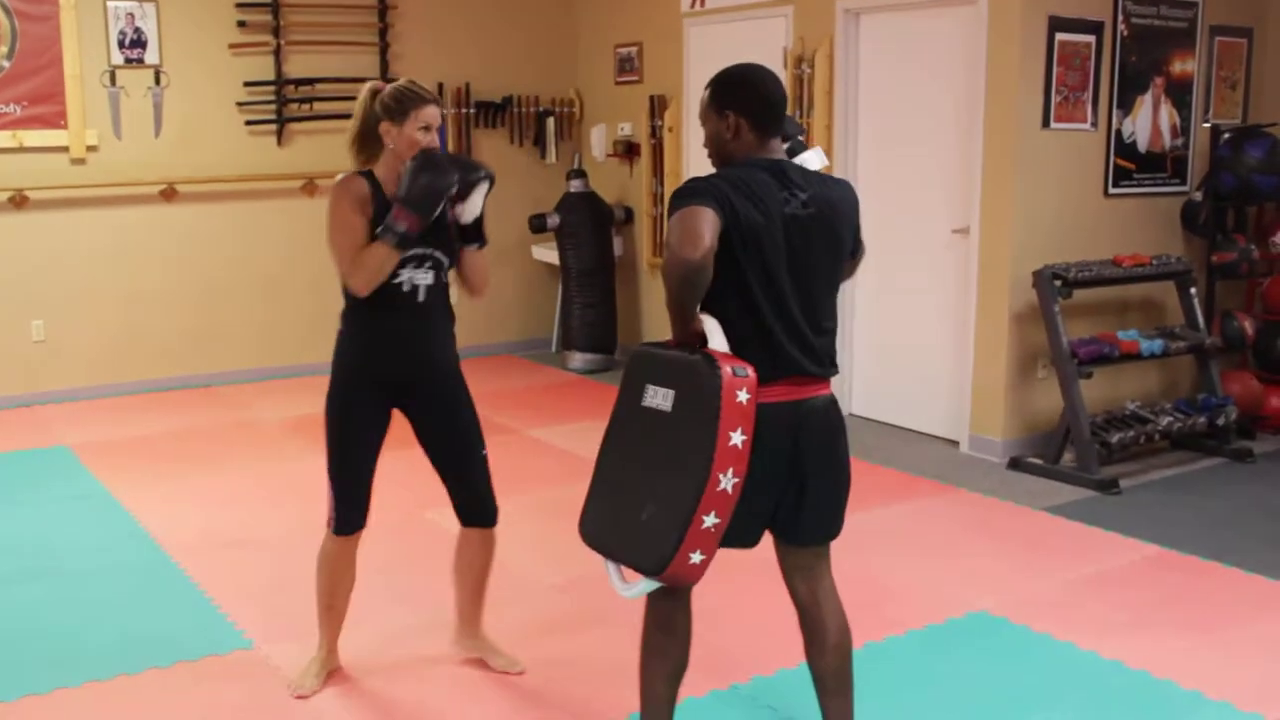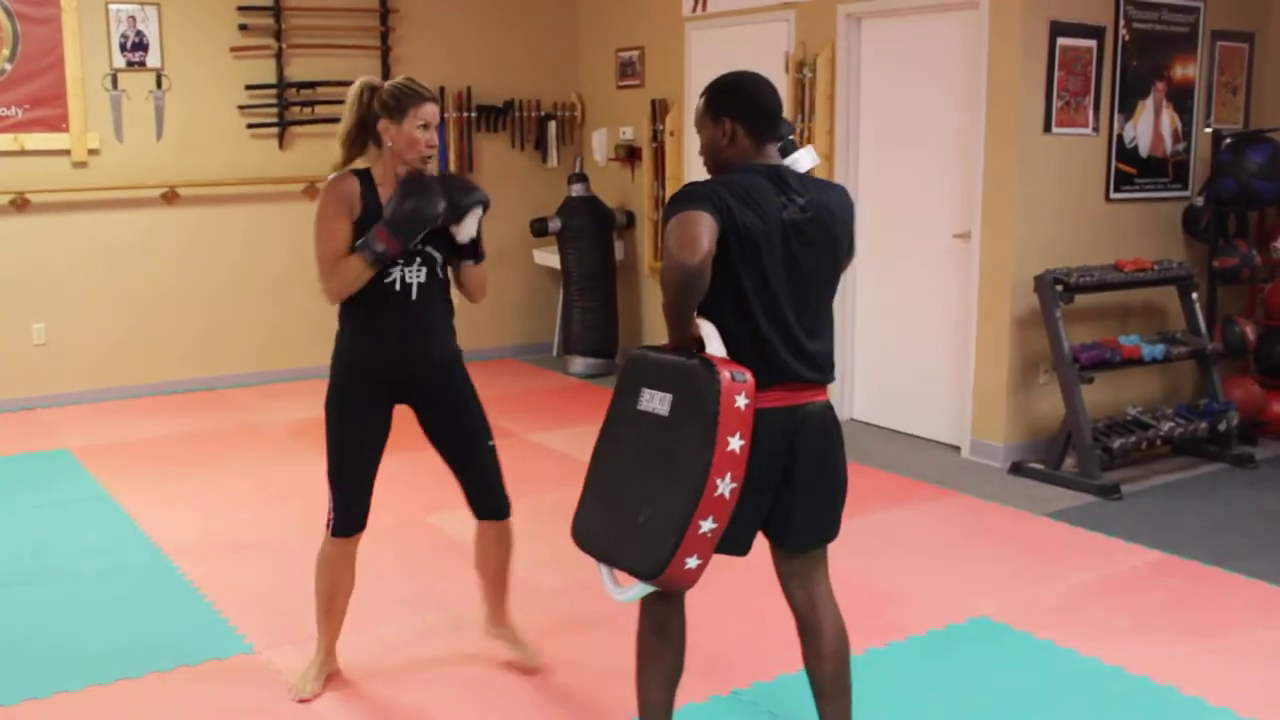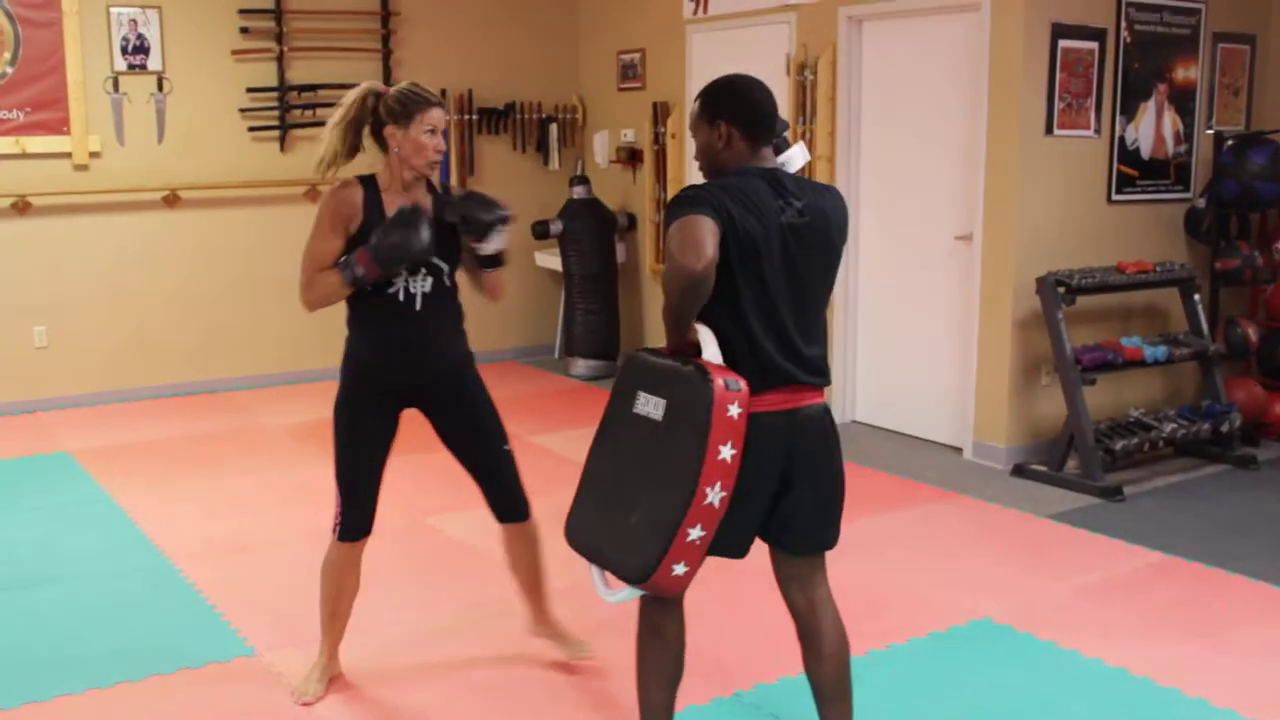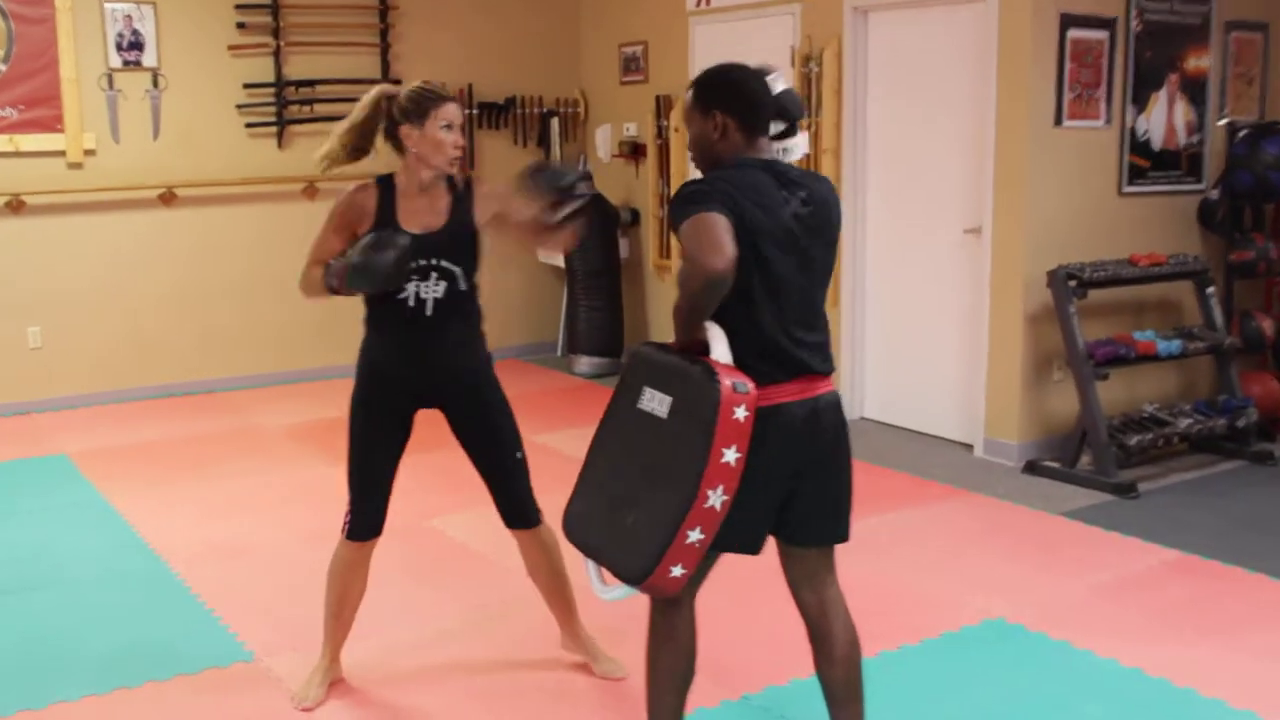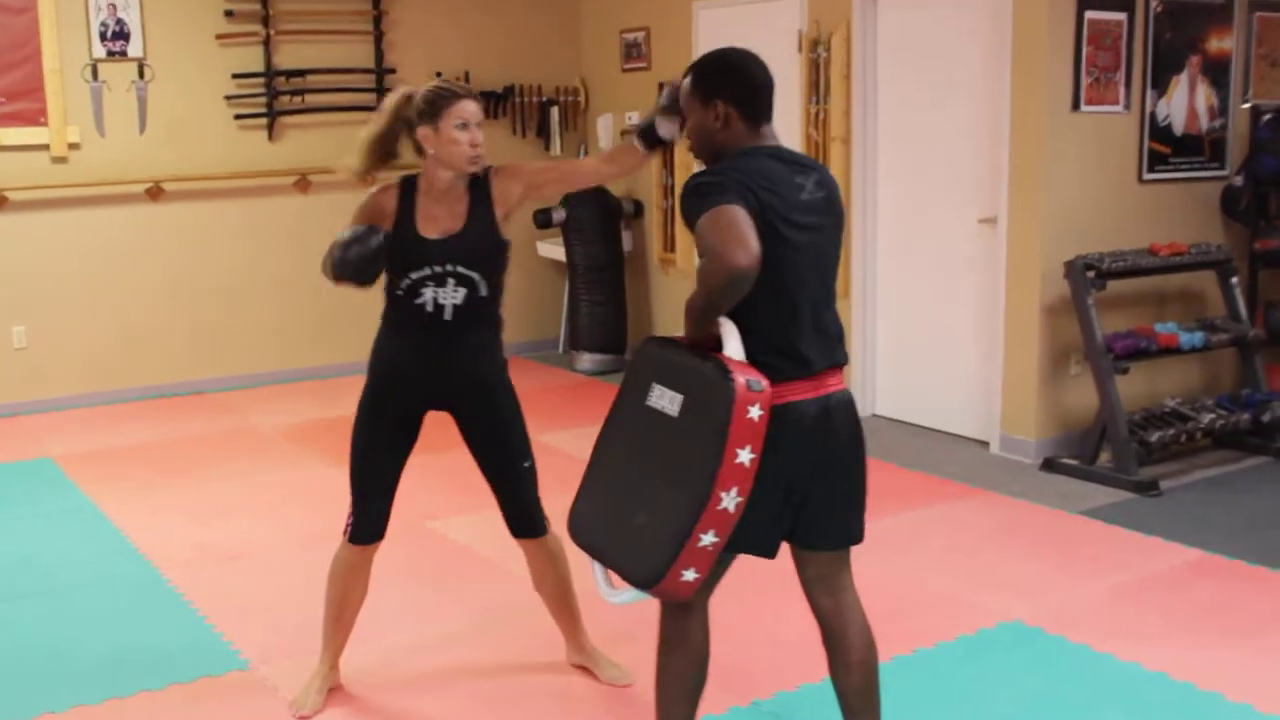
dt=0.1s
person 1, frame 1
left shoulder: (709, 194)
right shoulder: (839, 197)
left elbow: (690, 253)
left wrist: (683, 320)
right hip: (814, 413)
left knee: (670, 577)
right knee: (813, 583)
person 1, frame 2
left shoulder: (706, 200)
right shoulder: (835, 202)
left elbow: (688, 258)
left wrist: (679, 325)
right hip: (810, 419)
left knee: (664, 581)
right knee: (810, 587)
person 1, frame 3
left shoulder: (704, 202)
right shoulder: (828, 205)
left elbow: (695, 265)
left wrist: (676, 329)
right hip: (807, 420)
right knee: (809, 590)
person 1, frame 4
left shoulder: (708, 195)
right shoulder: (821, 194)
left elbow: (713, 264)
left wrist: (686, 326)
right hip: (817, 413)
left knee: (673, 585)
right knee: (819, 590)
person 1, frame 5
left shoulder: (719, 185)
right shoulder: (819, 182)
left elbow: (737, 260)
left wrist: (696, 319)
right hip: (830, 409)
left knee: (685, 589)
right knee: (834, 593)
person 2, frame 1
left shoulder: (439, 185)
right shoulder: (353, 191)
left elbow: (477, 285)
right elbow: (359, 280)
left wrist: (469, 217)
right wrist: (408, 213)
left hip: (434, 365)
right hip: (363, 368)
left knee: (480, 511)
right knee: (347, 519)
left ankle: (470, 632)
right ankle: (326, 651)
person 2, frame 2
left shoulder: (437, 191)
right shoulder: (345, 190)
left elbow: (476, 291)
right elbow: (334, 286)
left wrist: (466, 235)
right wrist: (393, 233)
left hip: (436, 362)
right hip: (363, 368)
left knee: (493, 504)
right knee: (346, 522)
left ankle: (499, 621)
right ankle: (325, 655)
person 2, frame 3
left shoulder: (450, 199)
right shoulder: (348, 199)
left elbow: (494, 291)
right elbow: (311, 295)
left wrist: (490, 246)
right wrist: (371, 260)
left hip: (446, 367)
right hip: (371, 374)
left knee: (512, 505)
right knee: (351, 526)
left ankle: (546, 620)
right ankle: (326, 660)
person 2, frame 4
left shoulder: (475, 198)
right shoulder: (364, 200)
left elbow: (554, 234)
right elbow: (310, 280)
left wrist: (558, 207)
right wrist: (346, 272)
left hip: (464, 369)
right hip: (387, 374)
left knee: (523, 512)
right knee: (362, 526)
left ankle: (575, 634)
right ankle: (328, 663)
person 2, frame 5
left shoulder: (503, 186)
right shoulder: (390, 199)
left elbow: (601, 170)
right elbow: (340, 266)
left wrist: (660, 125)
right wrist: (345, 259)
left hip: (478, 374)
right hip: (397, 376)
left knee: (529, 523)
right knee: (363, 530)
left ankle: (578, 644)
right ankle: (326, 668)
